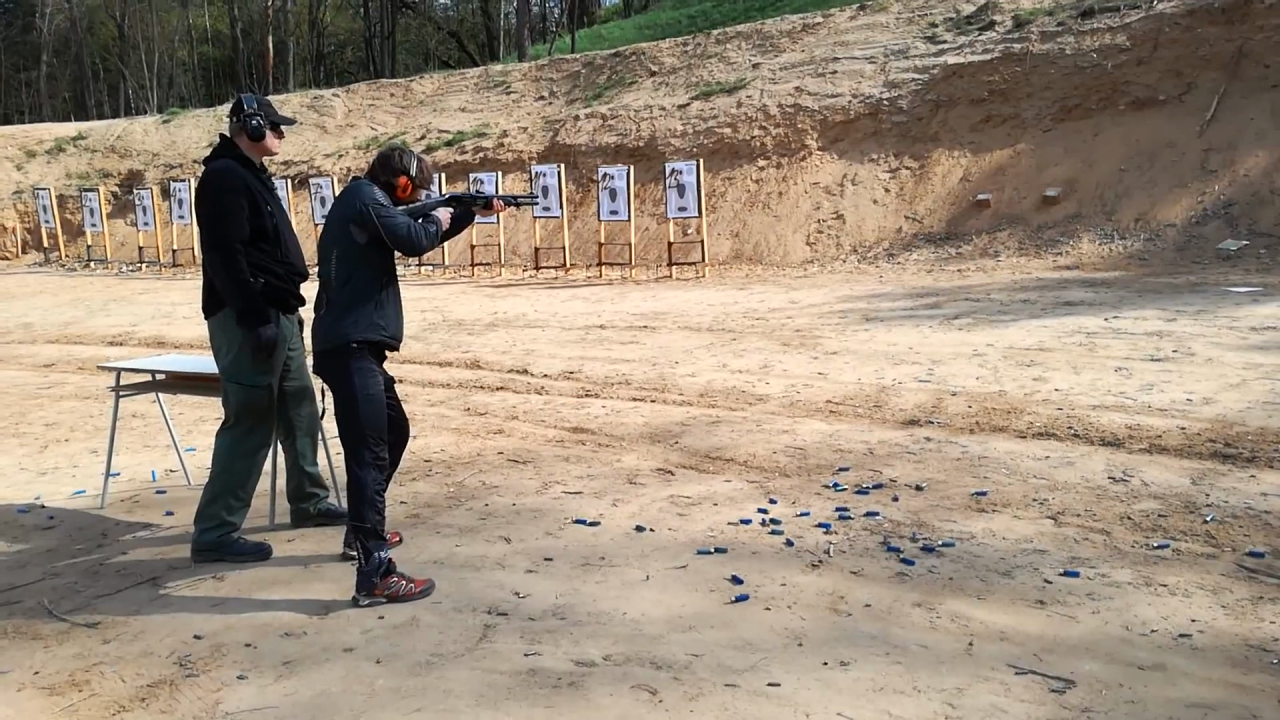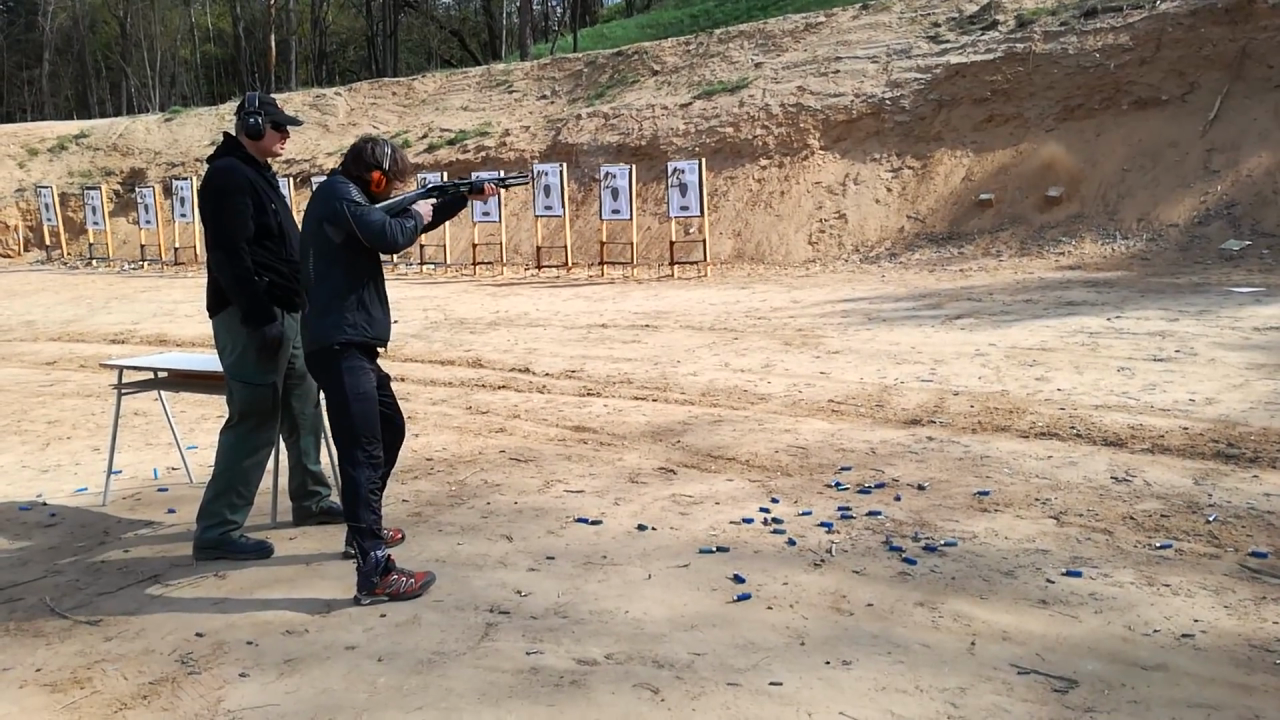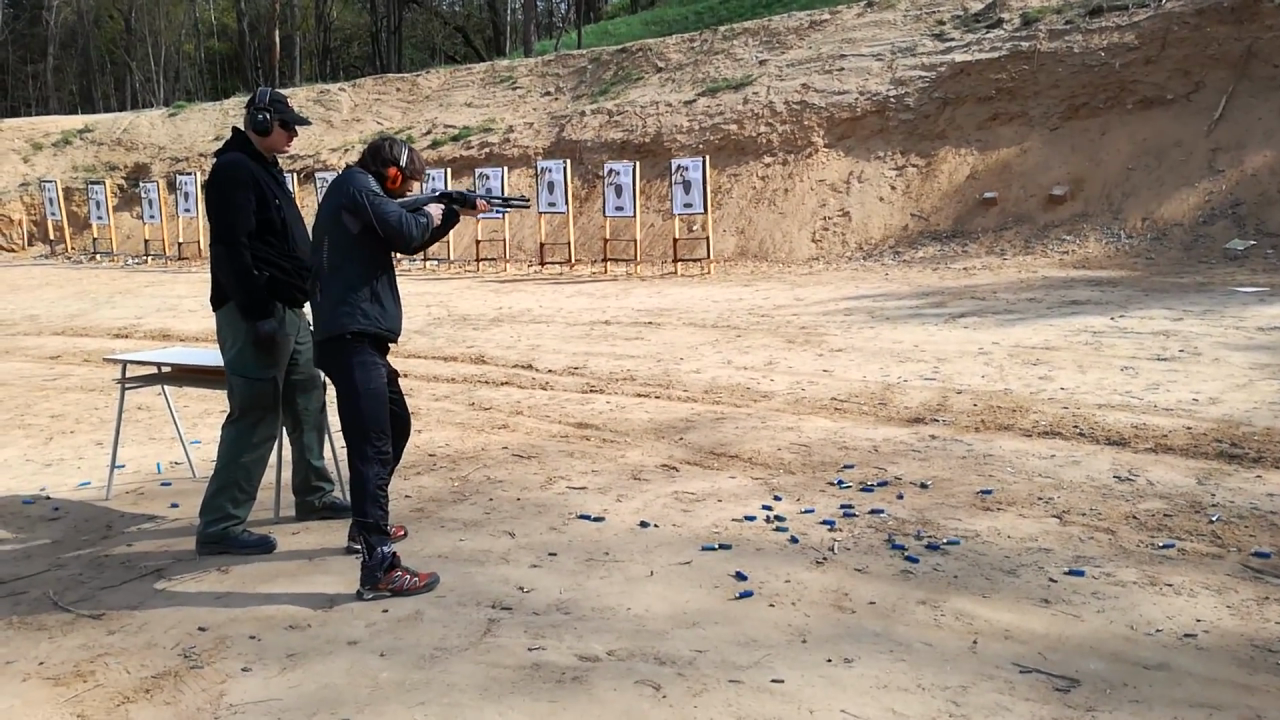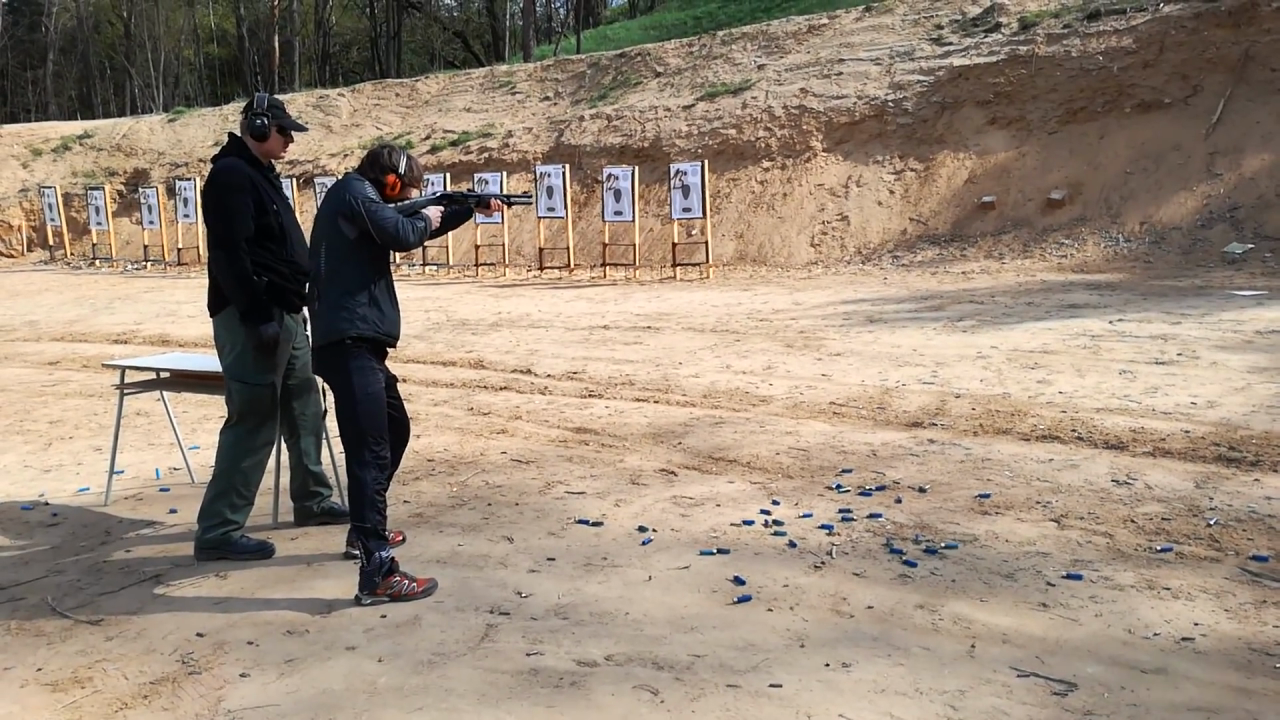
dt=1s
person 1, frame 1
left shoulder: (252, 174)
right shoulder: (224, 176)
right elbow: (225, 258)
left wrist: (286, 309)
right wrist: (256, 318)
left hip: (277, 313)
right hip: (247, 319)
left knee: (299, 412)
right knee: (249, 422)
left ankle: (309, 502)
right ankle: (215, 533)
person 1, frame 2
left shoulder: (257, 173)
right shoulder: (228, 176)
right elbow: (230, 257)
left wrist: (291, 308)
right wrist: (260, 317)
left hip: (282, 312)
right hip: (252, 317)
left knee: (303, 409)
right knee: (255, 421)
left ankle: (311, 500)
right ankle: (217, 530)
person 1, frame 3
left shoulder: (266, 169)
right shoulder: (234, 170)
right elbow: (231, 250)
left wrist: (291, 305)
right wrist: (257, 313)
left hip: (288, 309)
right hip: (255, 313)
left knee: (307, 405)
right knee: (255, 416)
left ankle: (315, 496)
right ankle: (220, 525)
person 1, frame 4
left shoulder: (261, 174)
right shoulder: (231, 175)
right elbow: (229, 255)
left wrist: (290, 308)
right wrist: (257, 316)
left hip: (285, 314)
right hip: (252, 317)
left knee: (304, 410)
right knee: (253, 421)
left ankle: (313, 501)
right ankle: (218, 531)
person 2, frame 1
left shoulder: (368, 202)
right shoulder: (364, 196)
left elbow: (410, 233)
right elbow: (414, 240)
left wrist: (472, 212)
right wrist: (437, 219)
left hip: (358, 343)
right hip: (350, 347)
left knee: (394, 433)
right knee: (370, 454)
left ankle: (364, 531)
right ankle: (375, 575)
person 2, frame 2
left shoulder: (350, 197)
right shoulder: (338, 193)
left elbow: (407, 223)
right elbow: (390, 237)
left wrist: (465, 197)
right wrist: (415, 216)
left hip: (352, 342)
right hip: (339, 346)
left knee: (389, 431)
right knee: (363, 452)
left ankle: (364, 530)
right ankle: (375, 572)
person 2, frame 3
left shoulder: (363, 193)
right shoulder: (357, 183)
left elbow: (408, 244)
right elbow: (404, 231)
left wrist: (456, 213)
right wrist: (427, 216)
left hip: (360, 335)
right hip: (350, 338)
left knee: (396, 427)
right knee: (372, 446)
left ankle: (369, 524)
right ankle: (379, 568)
person 2, frame 4
left shoulder: (365, 200)
right shoulder: (353, 190)
left elbow: (413, 228)
right elbow: (400, 235)
left wrist: (471, 209)
right wrist: (425, 219)
left hip: (362, 341)
right hip: (349, 344)
left knee: (394, 433)
right knee: (370, 452)
left ankle: (365, 530)
right ankle: (378, 573)
